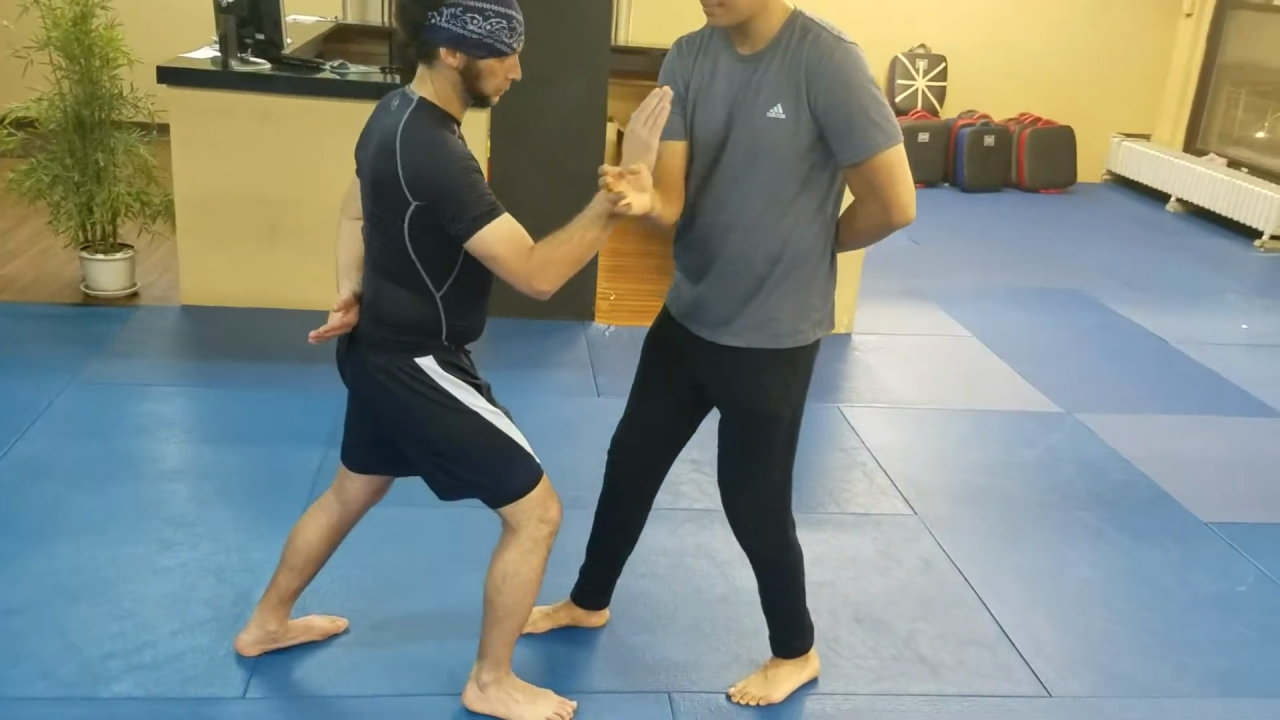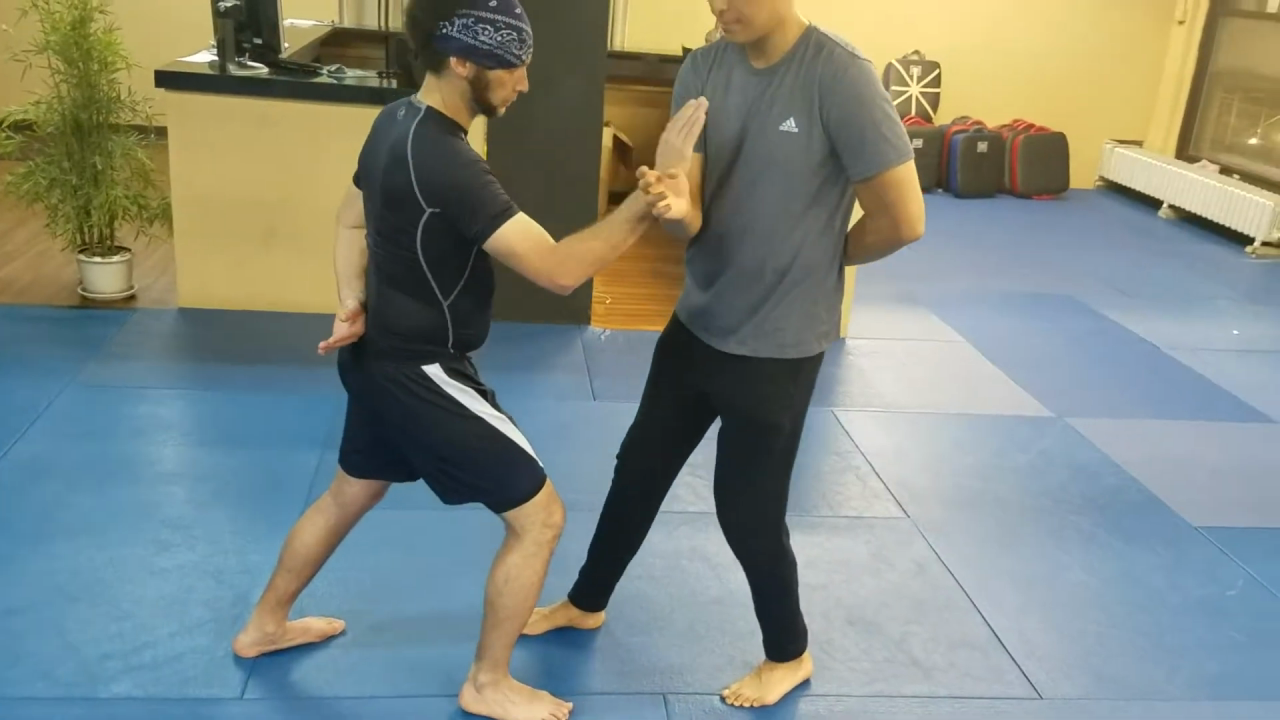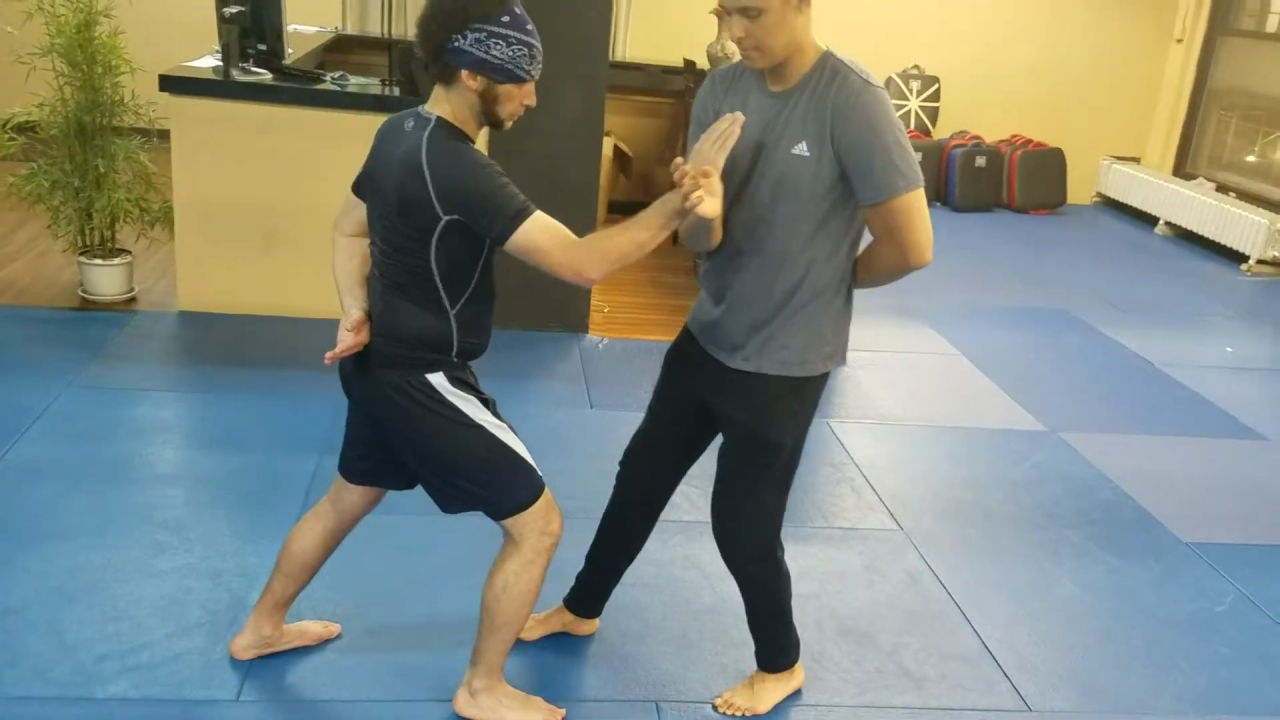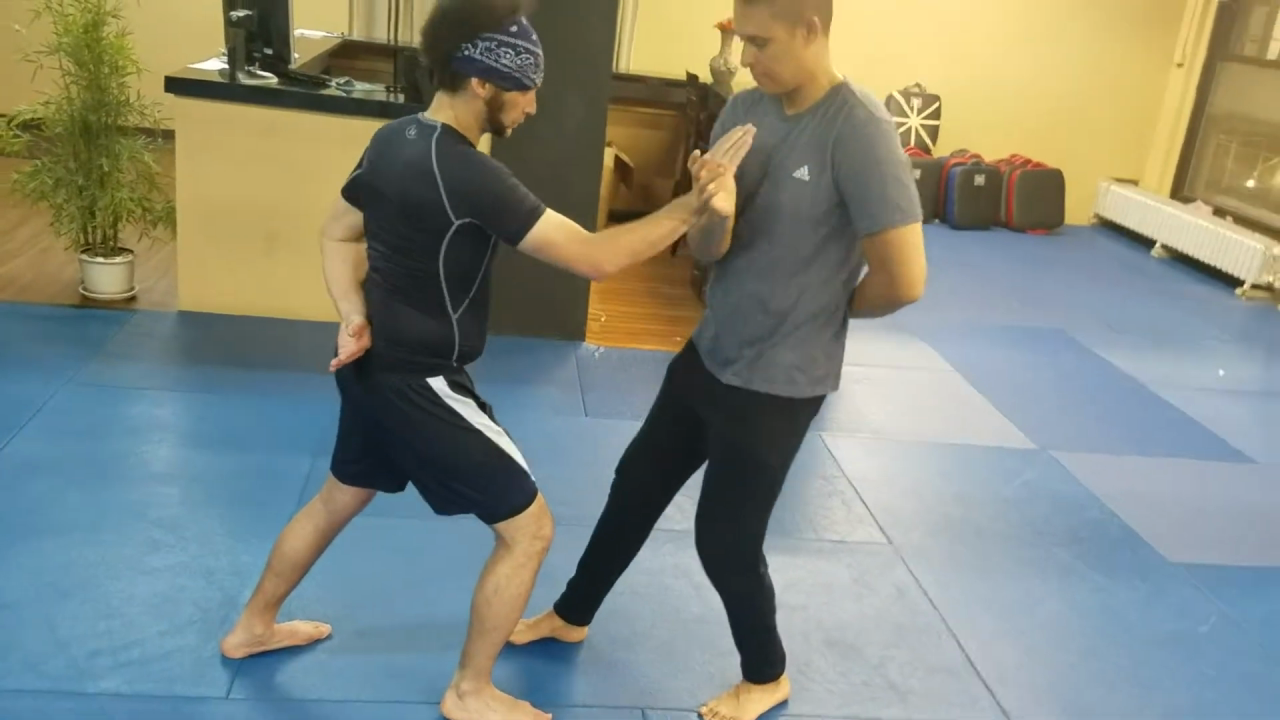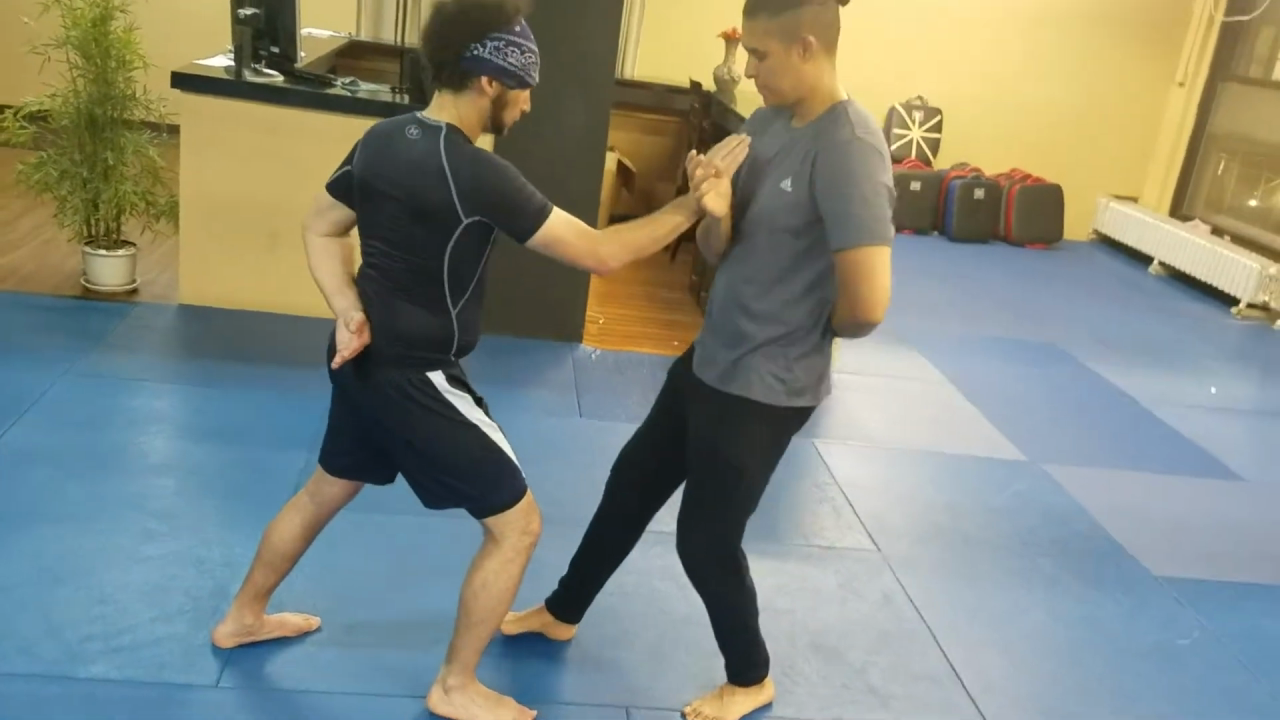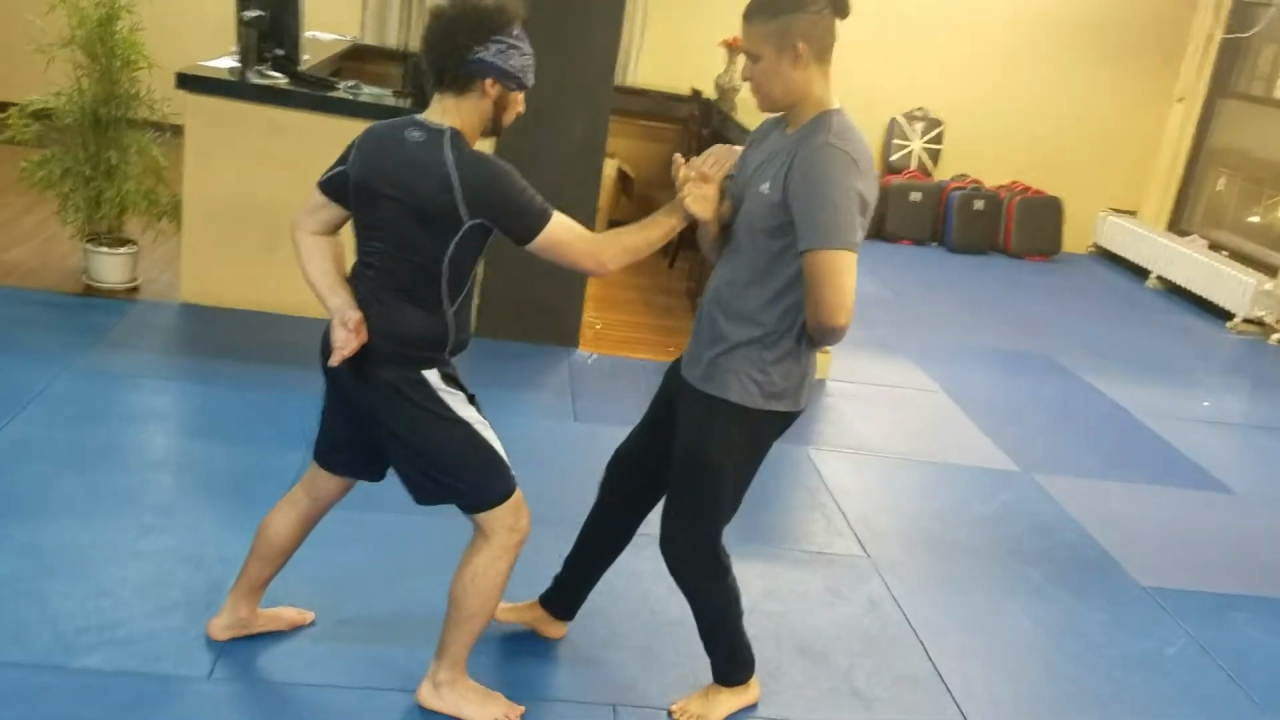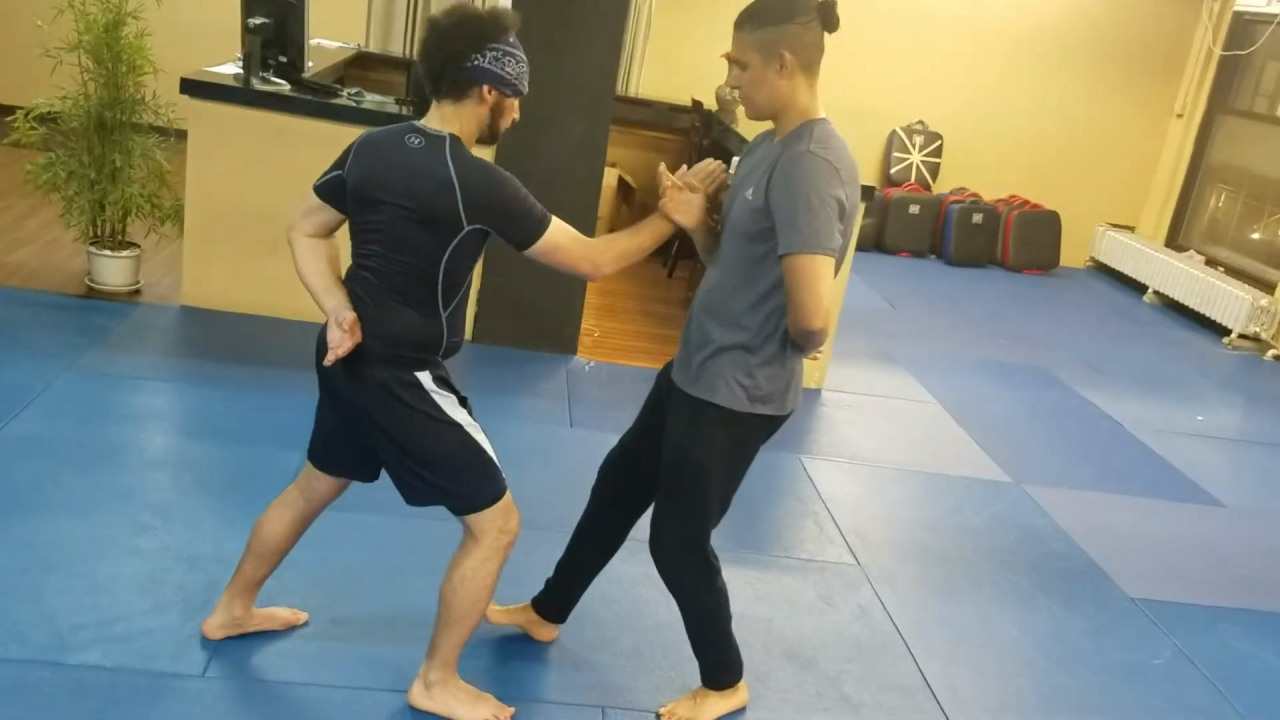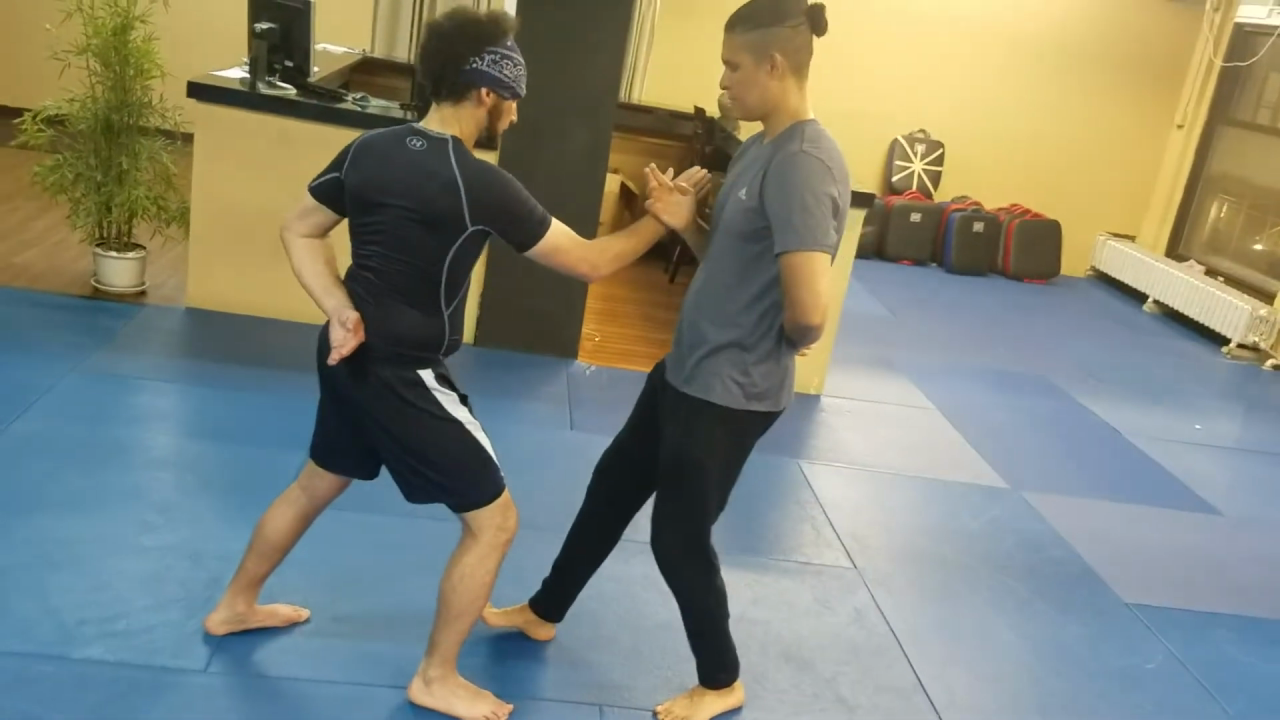
dt=0.2s
person 1, frame 1
left shoulder: (395, 114)
right shoulder: (433, 154)
left elbow: (357, 213)
right elbow: (536, 274)
left wrist: (350, 296)
right wrist: (619, 188)
left hip: (376, 350)
right hip: (418, 365)
left knee: (353, 489)
right knee: (535, 512)
left ankle: (266, 623)
person 1, frame 2
left shoulder: (396, 123)
right shoulder: (442, 162)
left elbow: (352, 222)
right elbow: (559, 270)
left wrist: (353, 305)
right wrist: (647, 196)
left hip: (378, 356)
right hip: (422, 373)
left knee: (350, 492)
right knee: (539, 516)
left ankle: (264, 625)
person 1, frame 3
left shoulder: (399, 133)
right shoulder: (458, 171)
left elbow: (350, 230)
right elbow: (581, 264)
left wrist: (355, 314)
right wrist: (679, 201)
left hip: (378, 364)
right hip: (425, 383)
left knee: (347, 498)
right knee: (537, 524)
left ankle: (260, 628)
person 1, frame 4
left shoulder: (391, 141)
right shoulder: (469, 176)
left elbow: (339, 236)
right elbow: (593, 258)
left wrist: (353, 319)
right wrist: (695, 201)
left hip: (372, 366)
right hip: (422, 386)
left knee: (338, 498)
right knee: (529, 529)
left ankle: (252, 626)
person 1, frame 5
left shoulder: (380, 140)
right shoulder: (477, 176)
left elbow: (321, 230)
right elbow: (599, 253)
left wrist: (349, 314)
right wrist: (693, 202)
left hip: (364, 360)
right hip: (417, 379)
left knee: (324, 490)
right knee: (516, 525)
left ankle: (242, 617)
person 1, frame 6
left shoulder: (375, 141)
right shoulder: (478, 179)
left elbow: (311, 229)
right elbow: (595, 256)
left wrist: (344, 311)
right wrist: (681, 209)
left hip: (356, 358)
right hip: (409, 376)
left knee: (320, 485)
right knee: (505, 521)
left ankle: (236, 610)
person 1, frame 7
left shoulder: (371, 147)
right shoulder: (477, 184)
left elbow: (305, 232)
right elbow: (590, 261)
left wrist: (340, 311)
right wrist: (670, 217)
left hip: (349, 357)
right hip: (403, 377)
left knee: (314, 485)
right knee: (494, 523)
left ankle: (232, 609)
person 1, frame 8
left shoulder: (368, 149)
right shoulder: (481, 186)
left elbow: (300, 232)
right elbow: (589, 262)
left wrist: (340, 310)
right wrist: (663, 218)
left hip: (349, 357)
right hip: (404, 375)
left knee: (316, 483)
right knee: (493, 521)
left ankle: (235, 605)
person 2, frame 1
left shoulder: (826, 61)
right shoulder: (688, 58)
left elbow: (893, 205)
right elbow: (672, 199)
left wrist: (805, 247)
right wrist: (645, 200)
left hip: (772, 334)
right hip: (688, 315)
left knee: (753, 502)
right knee: (630, 460)
left ankle: (795, 652)
right ankle: (588, 601)
person 2, frame 2
left shoulder: (839, 78)
right shoulder: (703, 71)
left elbow: (903, 221)
right elbow: (691, 221)
left wrist: (816, 257)
right wrist: (676, 207)
left hip: (778, 344)
right hip: (698, 323)
left knee: (747, 511)
right knee: (639, 465)
left ankle: (789, 655)
right ankle: (586, 602)
person 2, frame 3
left shoulder: (853, 105)
right shoulder: (721, 90)
left elbow: (911, 248)
right elbow: (699, 242)
left wrist: (825, 277)
right wrist: (701, 212)
left hip: (784, 360)
right hip: (707, 337)
left knee: (743, 524)
right knee: (641, 475)
right ankle: (581, 608)
person 2, frame 4
left shoulder: (859, 133)
right shoulder: (743, 112)
left elbow: (903, 283)
right elbow: (707, 252)
left wrist: (826, 307)
right wrist: (716, 214)
left hip: (779, 379)
right hip: (709, 353)
left knee: (724, 536)
right knee: (636, 482)
right ankle: (571, 615)
person 2, frame 5
left shoulder: (848, 150)
right shoulder: (766, 125)
left elbow: (866, 306)
right elbow: (720, 253)
left wrist: (808, 329)
right wrist: (713, 210)
left hip: (765, 385)
right hip: (710, 359)
left knee: (705, 537)
right knee: (630, 483)
right ankle: (561, 612)
person 2, frame 6
left shoulder: (830, 156)
right shoulder: (770, 135)
left elbow: (832, 311)
left wrist: (802, 339)
right wrist: (702, 215)
left hip: (750, 388)
right hip: (703, 364)
left knee: (688, 536)
right knee: (624, 482)
right ankle: (554, 609)
person 2, frame 7
left shoulder: (812, 164)
right shoulder: (765, 146)
left elbow: (811, 315)
left wrist: (788, 348)
right wrist: (692, 222)
left hip: (737, 393)
right hip: (695, 370)
left knee: (677, 538)
right knee: (616, 488)
right ankle: (546, 612)
person 2, frame 8
left shoulder: (804, 163)
right shoulder: (758, 147)
left elbow: (808, 310)
left wrist: (776, 345)
right wrist: (683, 222)
left hip: (730, 391)
right hip: (686, 368)
left knee: (678, 537)
right knee: (611, 487)
right ankle: (543, 611)
